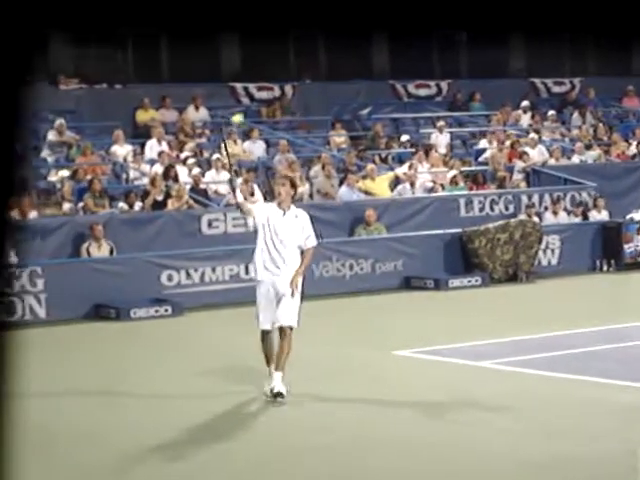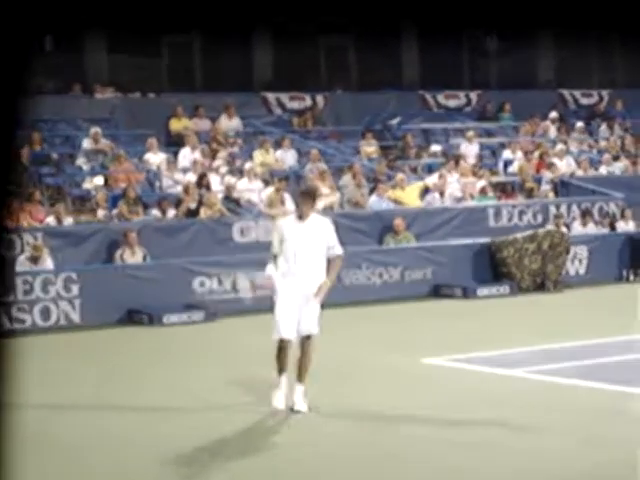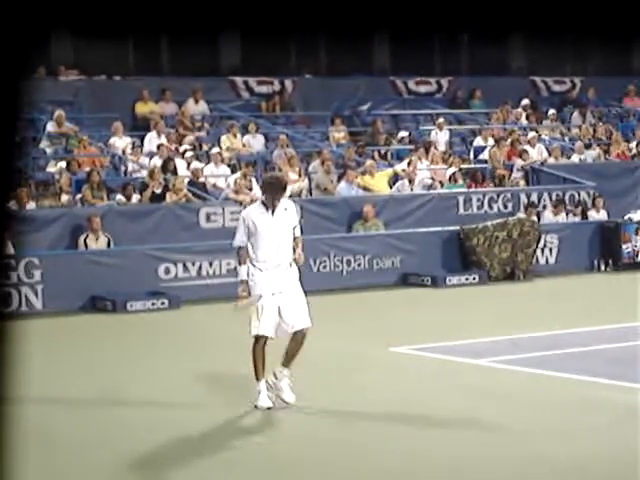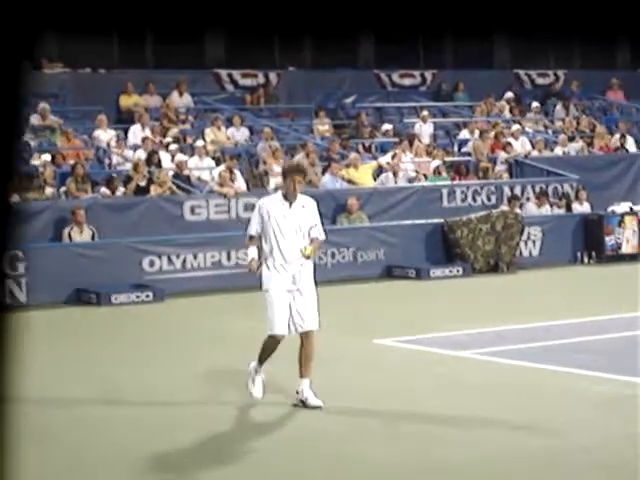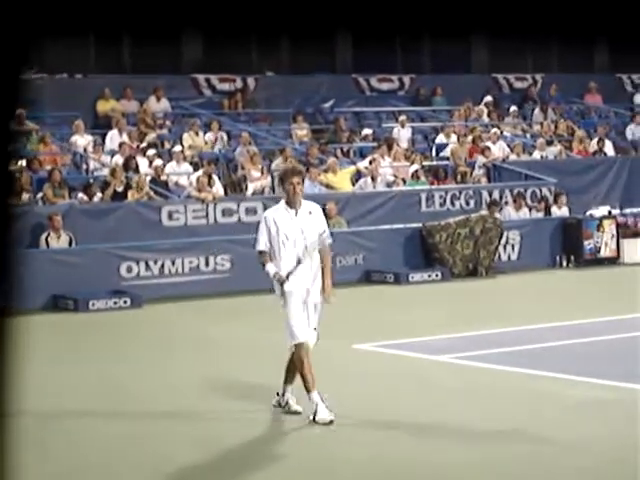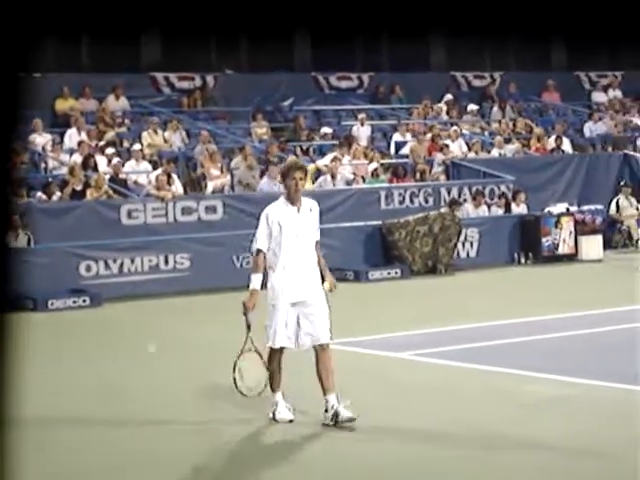
dt=0.5s
person 1, frame 1
left shoulder: (302, 217)
right shoulder: (265, 210)
left elbow: (309, 248)
right elbow: (247, 210)
left wrist: (299, 274)
right wrist: (240, 197)
left hip: (290, 281)
right hip: (266, 279)
left knee: (286, 329)
right knee: (266, 330)
left ankle: (277, 380)
right ankle: (272, 374)
person 1, frame 2
left shoulder: (324, 225)
right shoulder: (282, 225)
left elbow: (336, 256)
right elbow: (277, 255)
left wrist: (328, 282)
right wrist: (270, 274)
left hip: (312, 292)
right hip: (286, 290)
left knee: (306, 339)
right knee: (284, 340)
left ankle: (299, 391)
right ankle: (281, 382)
person 1, frame 3
left shoulder: (290, 208)
right shoulder: (249, 215)
right elbow: (242, 249)
left wrist: (298, 250)
right wrist: (243, 280)
left hip: (289, 280)
right hip: (262, 283)
left knee: (301, 329)
right knee: (261, 335)
left ankle: (281, 375)
right ankle: (262, 389)
person 1, frame 4
left shoulder: (310, 205)
right shoulder: (265, 205)
left elbow: (318, 236)
right elbow: (254, 236)
left wrist: (312, 248)
right wrist: (253, 257)
left hip: (303, 277)
right hip: (275, 278)
left knee: (308, 331)
right knee: (277, 334)
left ankle: (304, 390)
right ankle: (257, 369)
person 1, frame 5
left shoulder: (315, 210)
right shoulder: (271, 216)
left elbow: (324, 247)
right elbow: (264, 252)
left wrist: (327, 280)
right wrist: (276, 273)
left hip: (313, 288)
right hip: (290, 288)
left knee: (302, 345)
right knee: (302, 343)
left ankle: (284, 394)
right ankle: (317, 403)
person 1, frame 6
left shoulder: (312, 207)
right shoulder: (272, 213)
right elbow: (260, 253)
left wrist: (325, 272)
right wrist: (253, 290)
left hip: (311, 289)
right hip: (283, 290)
left knee: (323, 345)
right knee: (277, 347)
left ankle: (331, 407)
right ankle: (278, 402)
